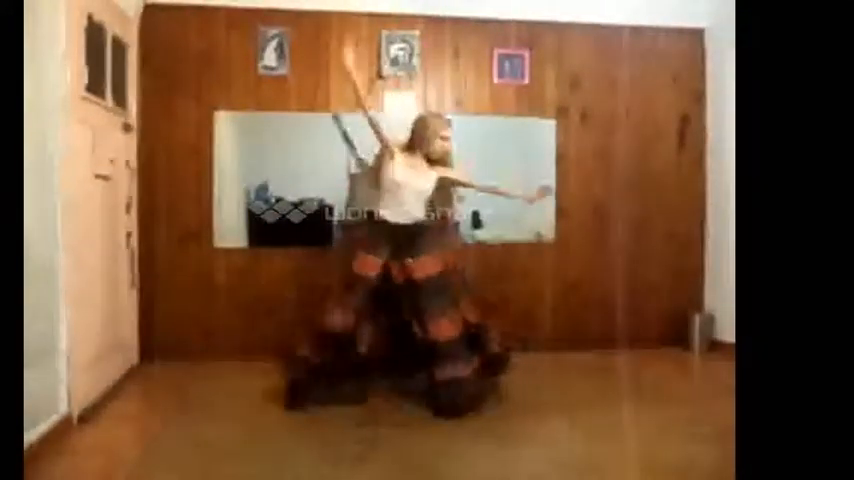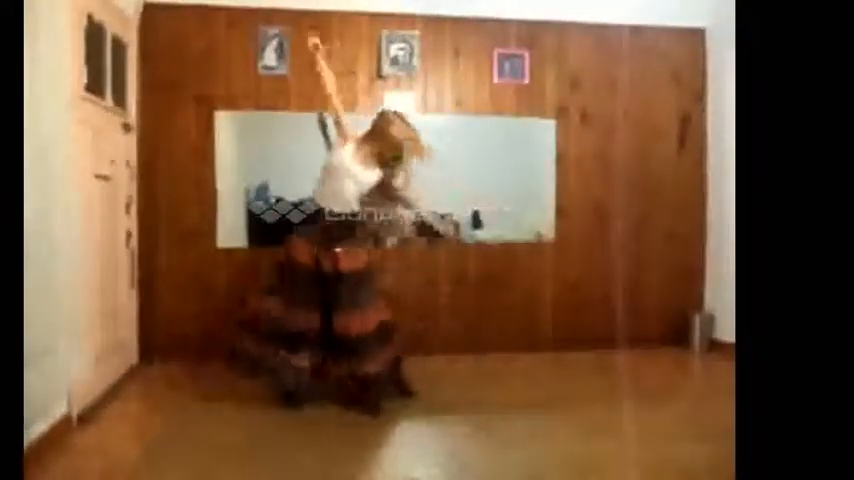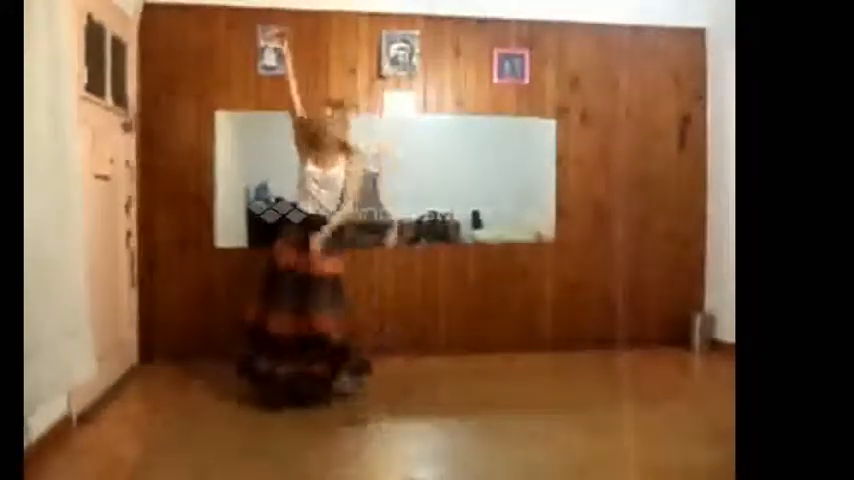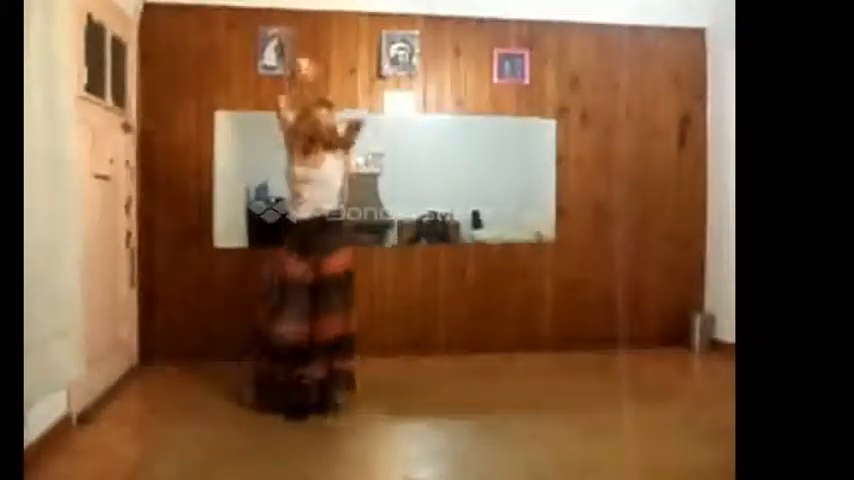
dt=0.5s
person 1, frame 1
left shoulder: (438, 171)
right shoulder: (393, 152)
left elbow: (478, 185)
right elbow: (368, 111)
left wrist: (524, 197)
right wrist: (351, 71)
left hip: (417, 240)
right hip: (381, 236)
left knee: (437, 308)
right knee: (354, 301)
left ankle: (454, 383)
right ankle: (322, 379)
person 1, frame 2
left shoulder: (384, 169)
right shoulder: (347, 141)
left elbow: (399, 195)
right elbow: (332, 95)
right wrist: (319, 55)
left hip: (348, 234)
right hip: (315, 226)
left knee: (359, 307)
right knee: (303, 303)
left ankle: (369, 382)
right ankle: (300, 381)
person 1, frame 3
left shoulder: (351, 158)
right shoulder: (306, 150)
left elbow: (350, 203)
right elbow: (296, 105)
left wrist: (324, 233)
right wrist: (287, 59)
left hip: (327, 236)
right hip: (295, 232)
left knee: (322, 313)
right knee: (285, 309)
left ankle: (324, 380)
right ankle: (282, 383)
person 1, frame 4
left shoulder: (339, 150)
right shoulder: (294, 150)
left elbow: (357, 122)
right elbow: (282, 108)
left wrist: (334, 127)
left hip: (331, 237)
right hip: (297, 237)
left knee: (330, 316)
right knee: (289, 317)
left ankle: (325, 390)
right ankle: (287, 390)
